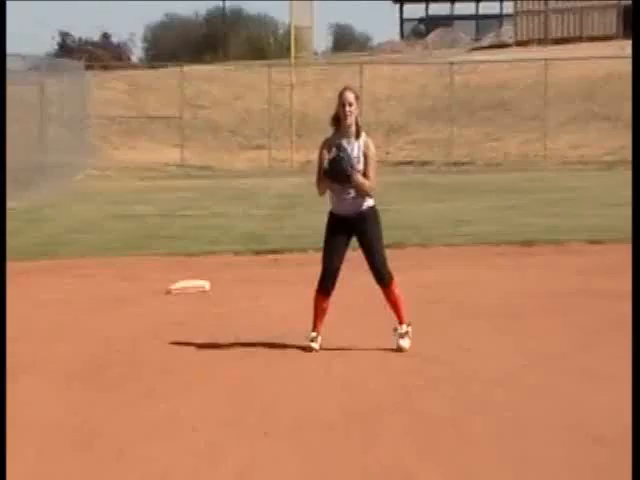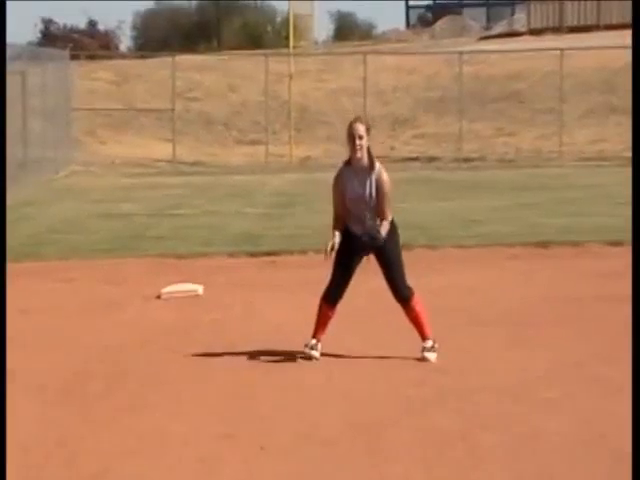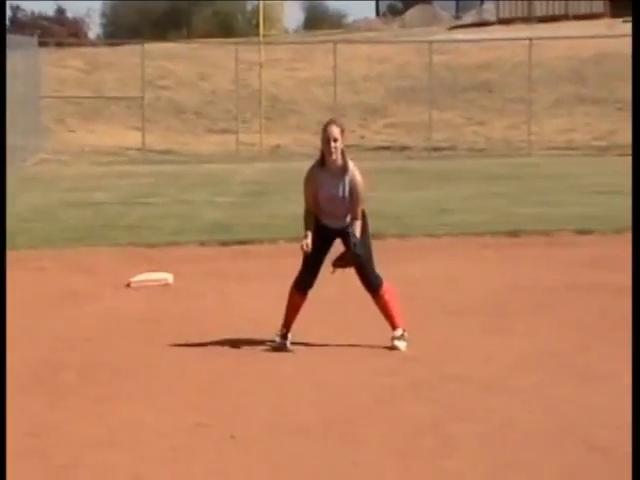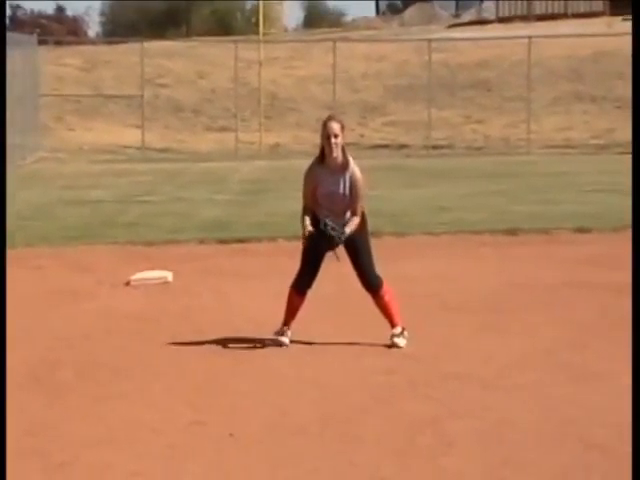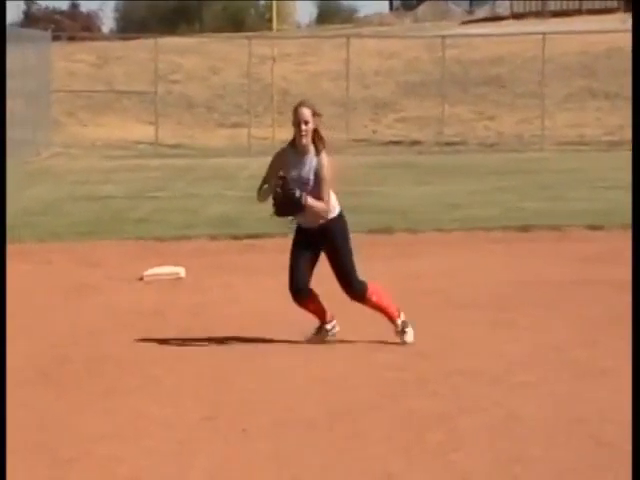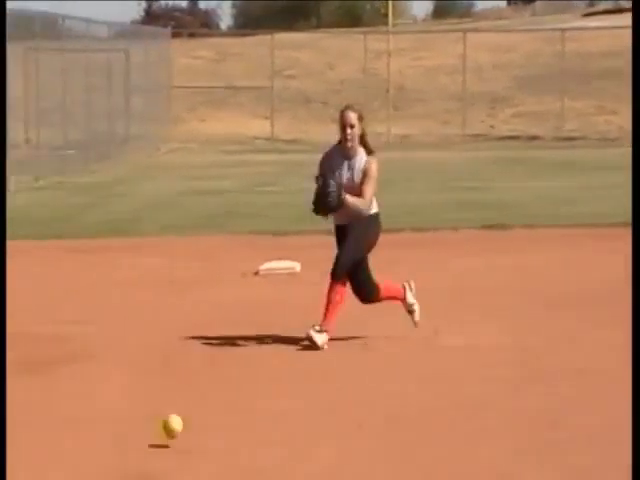
dt=0.3s
person 1, frame 1
left shoulder: (366, 144)
right shoulder: (327, 145)
left elbow: (371, 189)
right elbow: (320, 187)
left wrist: (352, 174)
right wrist: (328, 170)
left hip: (365, 215)
right hip: (338, 217)
left knee: (381, 272)
right knee: (328, 275)
left ankle: (403, 325)
right ankle: (315, 332)
person 1, frame 2
left shoulder: (379, 175)
right shoulder: (342, 177)
left elbow: (386, 218)
right elbow: (340, 218)
left wrist: (378, 237)
right wrist: (336, 236)
left hip: (382, 233)
right hip: (353, 233)
left knee: (400, 288)
right knee: (335, 287)
left ankle: (428, 341)
right ankle: (316, 340)
person 1, frame 3
left shoulder: (353, 176)
right shoulder: (314, 175)
left elbow: (357, 217)
right elbow: (310, 210)
left wrist: (355, 242)
right wrist: (308, 234)
left hip: (350, 225)
right hip: (324, 225)
left knee: (369, 277)
right knee: (306, 276)
left ankle: (399, 330)
right ankle: (285, 330)
person 1, frame 4
left shoulder: (353, 173)
right shoulder: (313, 172)
left elbow: (356, 214)
right elbow: (308, 206)
left wrist: (343, 233)
right wrist: (306, 225)
left hip: (350, 224)
right hip: (322, 223)
left knee: (369, 278)
right knee: (305, 276)
left ankle: (397, 328)
right ankle: (285, 327)
person 1, frame 5
left shoulder: (321, 161)
right shoulder: (283, 157)
left elbow: (324, 209)
right elbow: (260, 195)
left wrist: (302, 199)
right wrist: (271, 189)
left hip: (330, 225)
right hip: (306, 228)
left knee: (352, 287)
right knee: (298, 289)
left ankle: (397, 318)
right ankle: (327, 321)
person 1, frame 6
left shoulder: (368, 162)
right shoulder: (329, 159)
left elbow: (365, 204)
left wrist: (341, 196)
left hip: (365, 222)
right hip: (343, 225)
left knee: (341, 265)
right knee: (366, 293)
left ankle: (324, 329)
right ankle: (403, 292)
